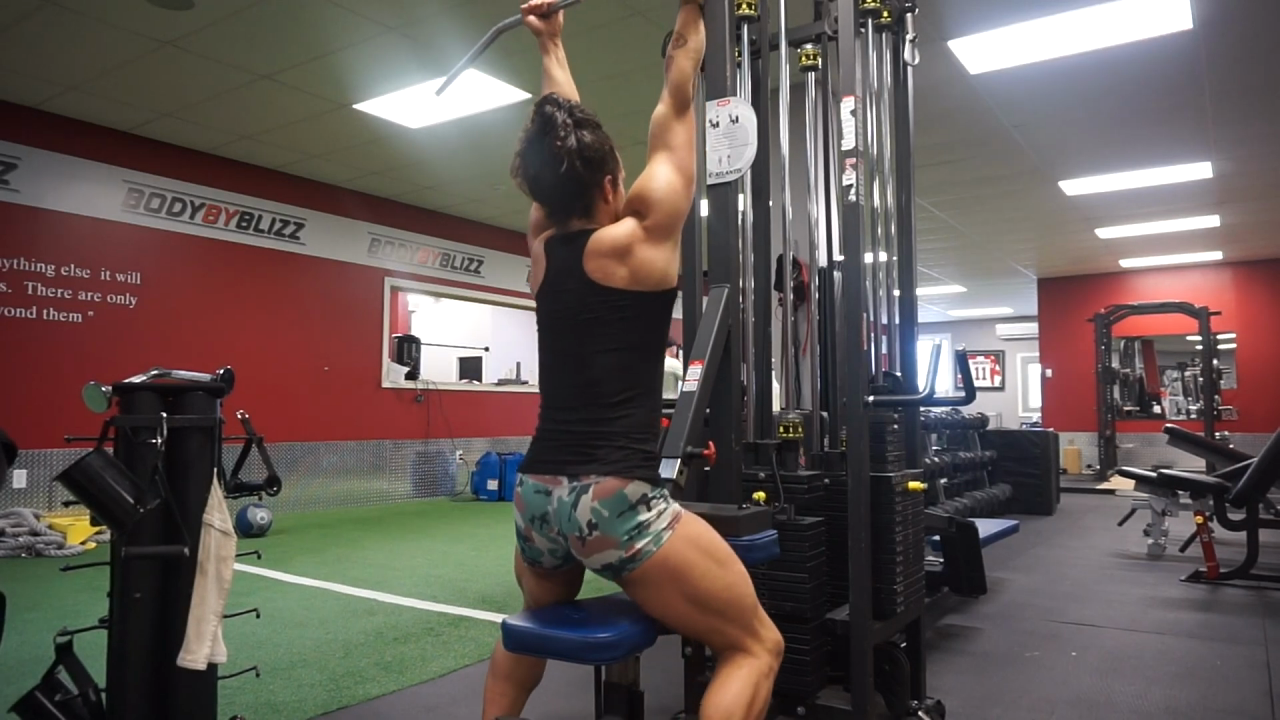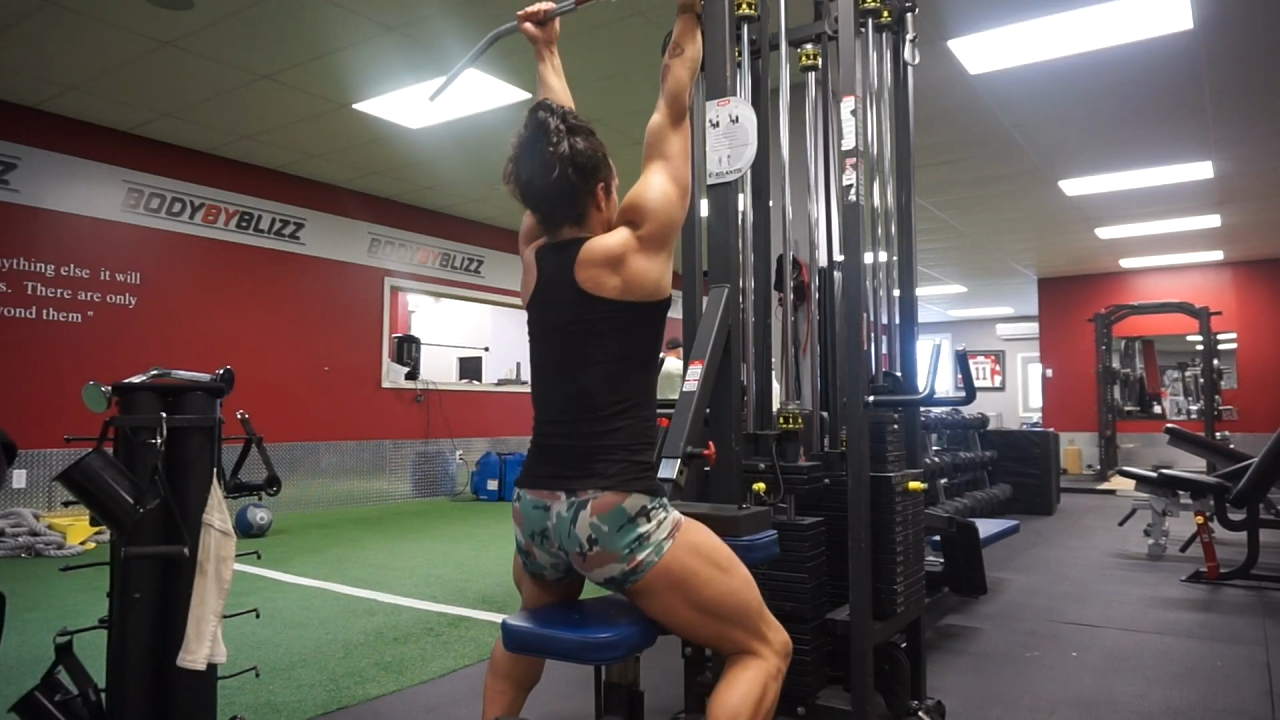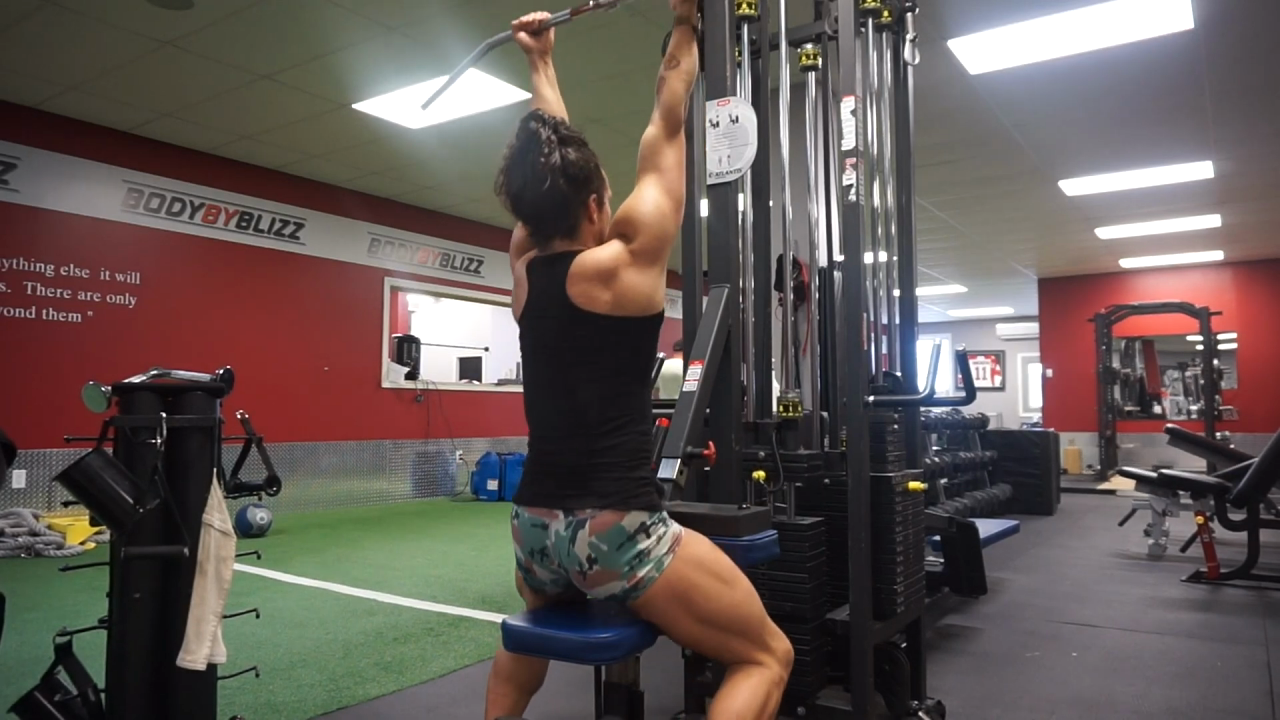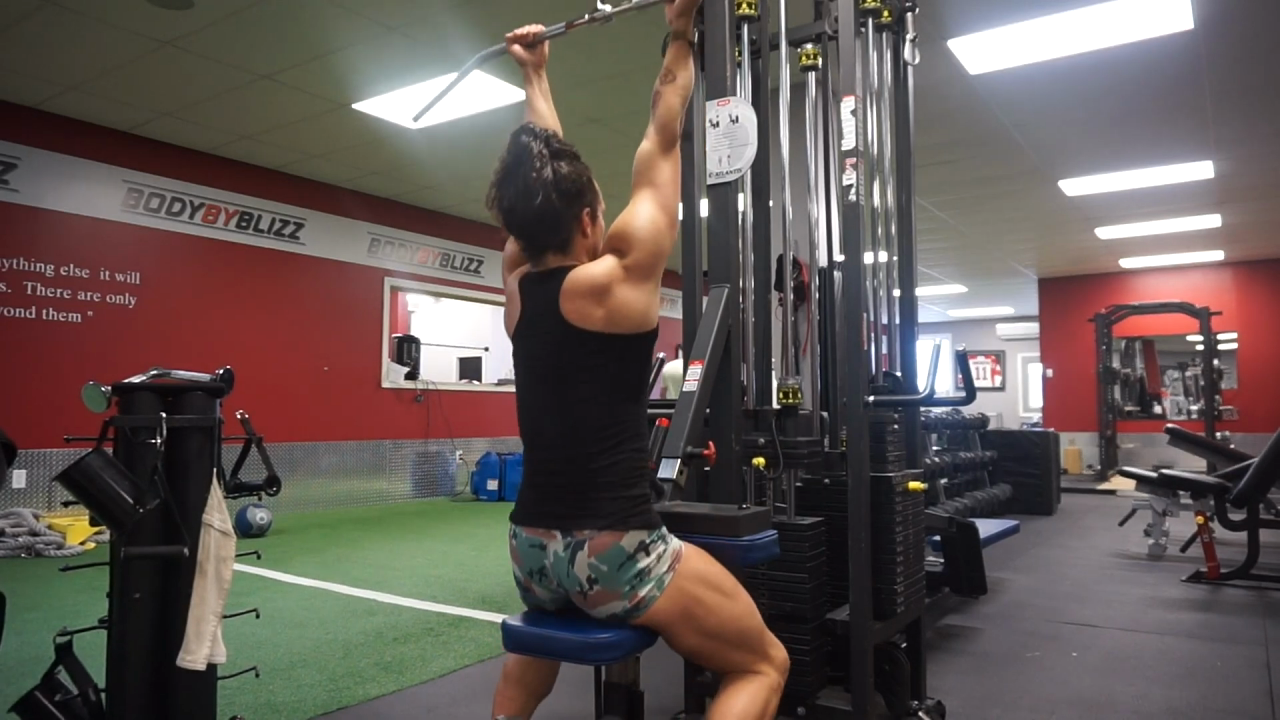
dt=0.1s
person 1, frame 1
left shoulder: (543, 245)
right shoulder: (638, 239)
left elbow: (560, 137)
right elbow: (675, 107)
left hip: (538, 492)
right hip: (616, 498)
right knee: (756, 646)
person 1, frame 2
left shoulder: (532, 254)
right shoulder: (629, 250)
left elbow: (554, 149)
right elbow: (671, 118)
left hip: (537, 508)
right hip: (614, 513)
right knee: (765, 649)
person 1, frame 3
left shoulder: (524, 265)
right shoulder: (622, 264)
left elbow: (548, 162)
right elbow: (666, 132)
left wrist: (540, 61)
left hip: (536, 524)
right hip: (615, 528)
right knee: (766, 657)
person 1, frame 4
left shoulder: (517, 282)
right shoulder: (613, 281)
left elbow: (542, 172)
right elbow: (660, 146)
left wrist: (534, 76)
left hip: (533, 547)
right hip: (610, 550)
